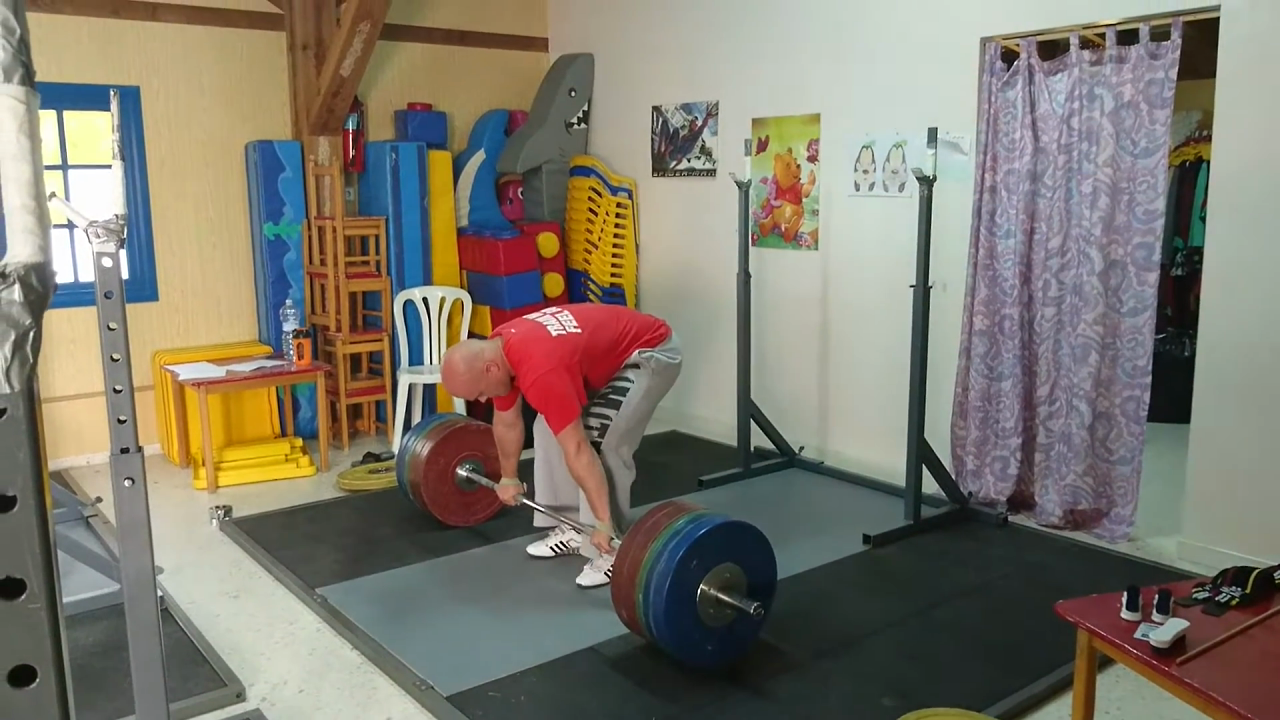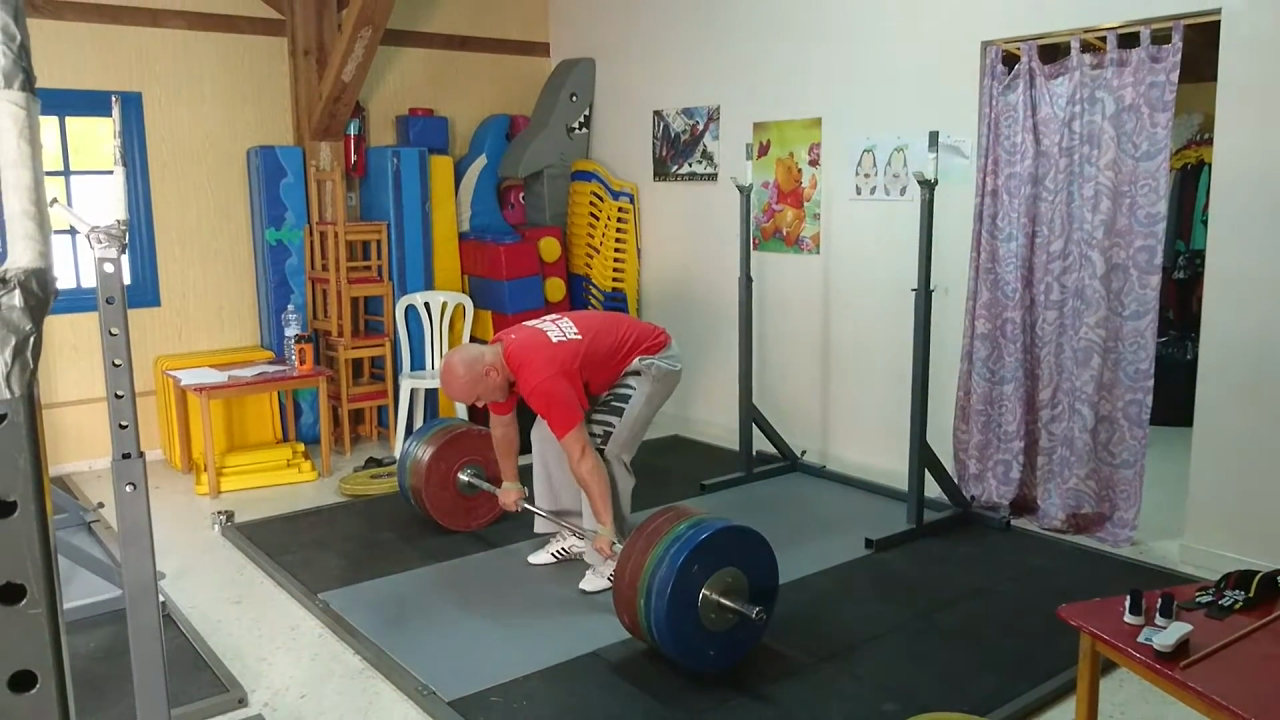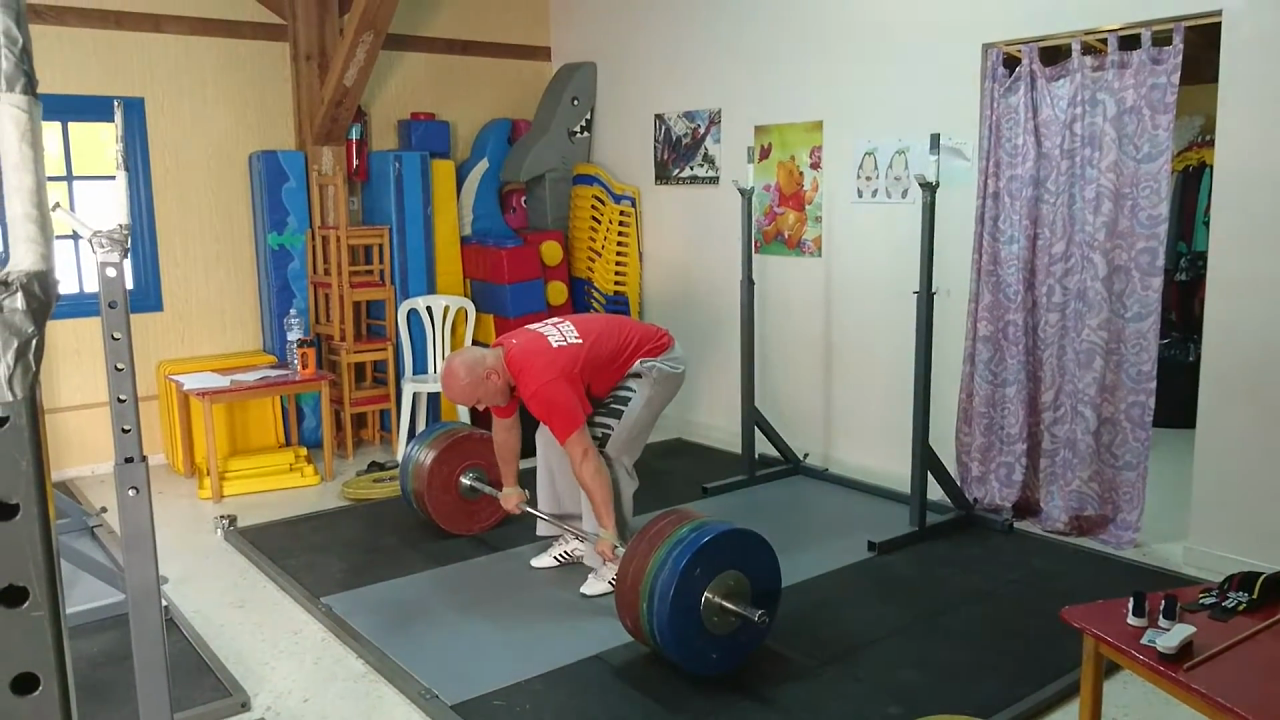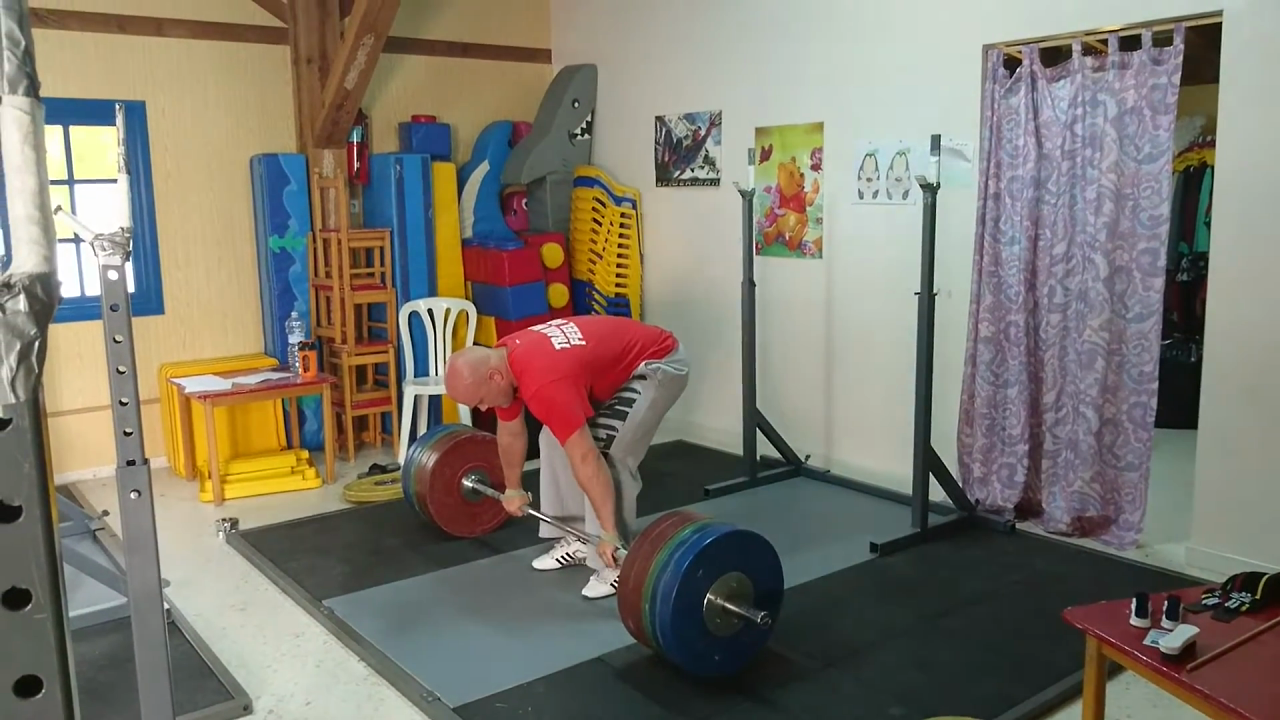
dt=0.3s
person 1, frame 1
left shoulder: (541, 372)
right shoulder: (496, 350)
left elbow: (577, 449)
right elbow: (508, 422)
left wrist: (603, 523)
right wrist: (509, 478)
left hip: (651, 352)
right hip: (610, 348)
left knee: (598, 441)
right knee: (550, 429)
left ankle: (610, 551)
right ankle: (573, 528)
person 1, frame 2
left shoulder: (541, 378)
right shoulder: (495, 356)
left elbow: (582, 453)
right elbow: (503, 425)
left wrist: (606, 528)
right wrist: (510, 482)
left hip: (652, 360)
right hip: (609, 355)
left knee: (602, 447)
right knee: (547, 435)
left ankle: (613, 556)
right ankle: (575, 535)
person 1, frame 3
left shoulder: (542, 382)
right shoulder: (497, 360)
left elbow: (585, 457)
right elbow: (506, 428)
left wrist: (608, 531)
right wrist: (510, 487)
left hip: (655, 362)
right hip: (614, 357)
left knee: (602, 449)
right knee: (552, 438)
left ankle: (615, 560)
right ankle: (577, 538)
person 1, frame 4
left shoulder: (543, 384)
right shoulder: (501, 360)
left elbow: (586, 459)
right elbow: (511, 432)
left wrist: (608, 534)
right wrist: (513, 489)
left hip: (658, 364)
right hip: (616, 359)
left knee: (606, 452)
right knee: (557, 440)
left ankle: (618, 563)
right ankle: (579, 540)
